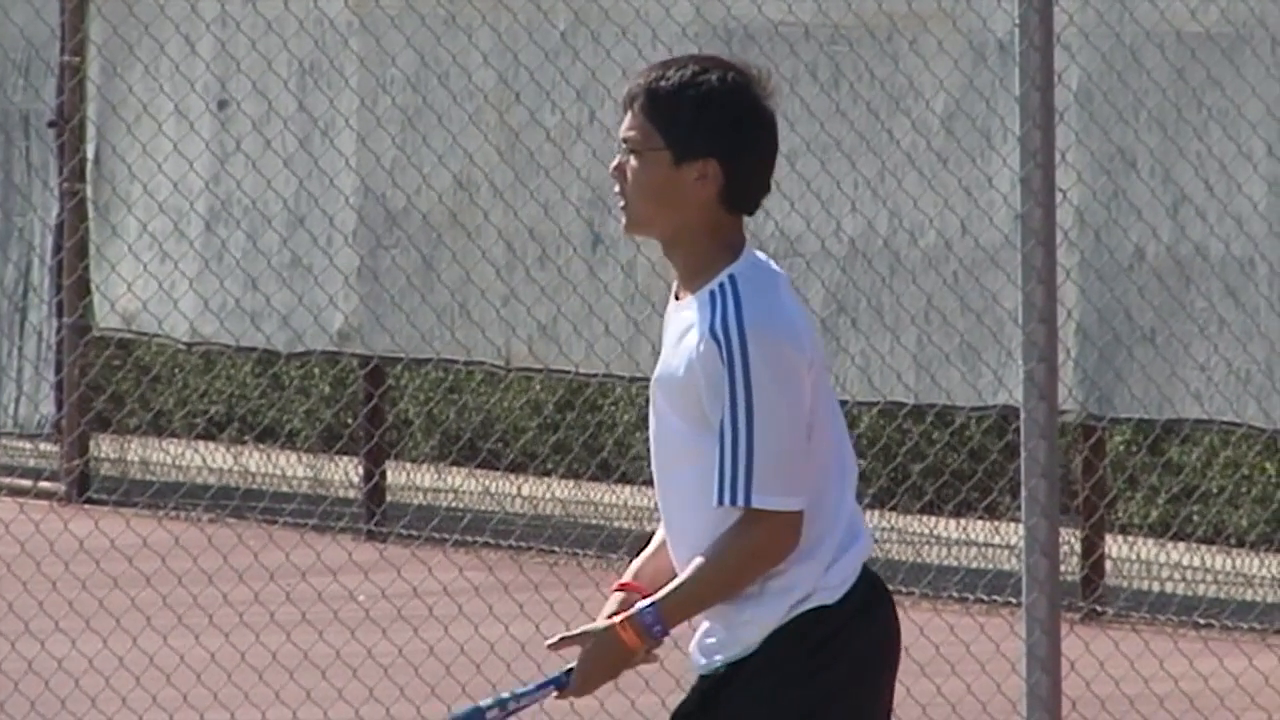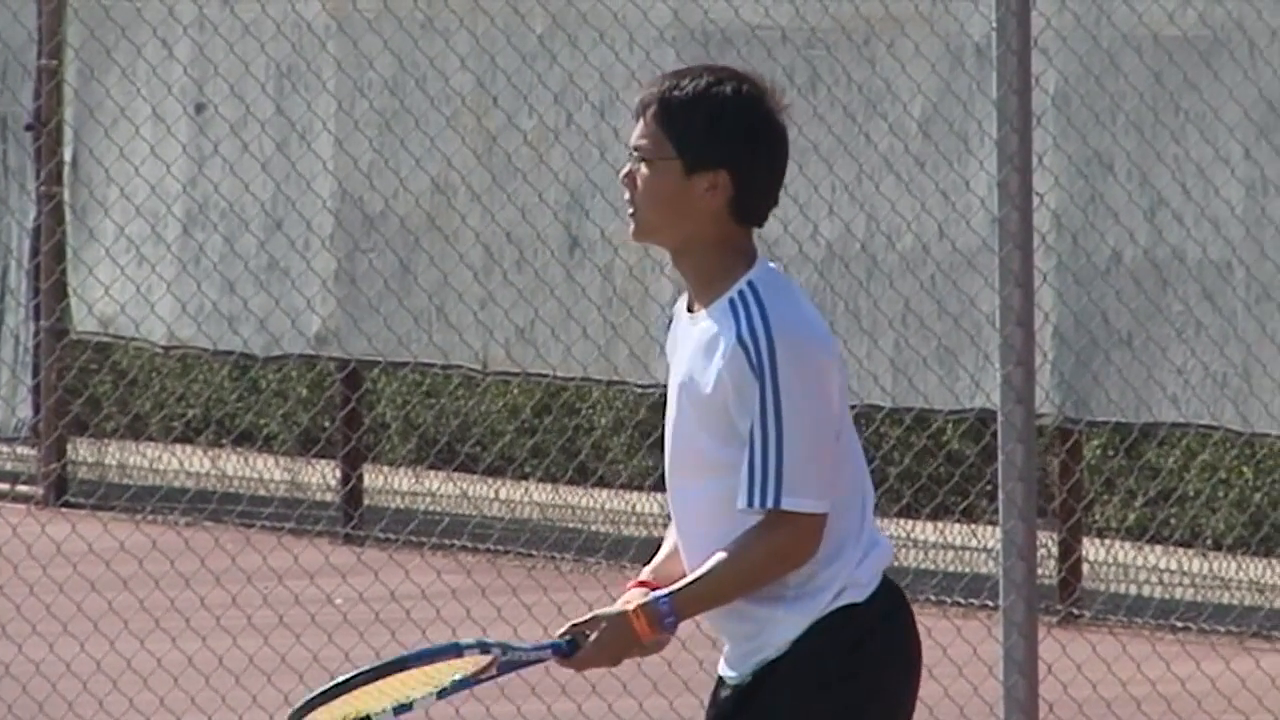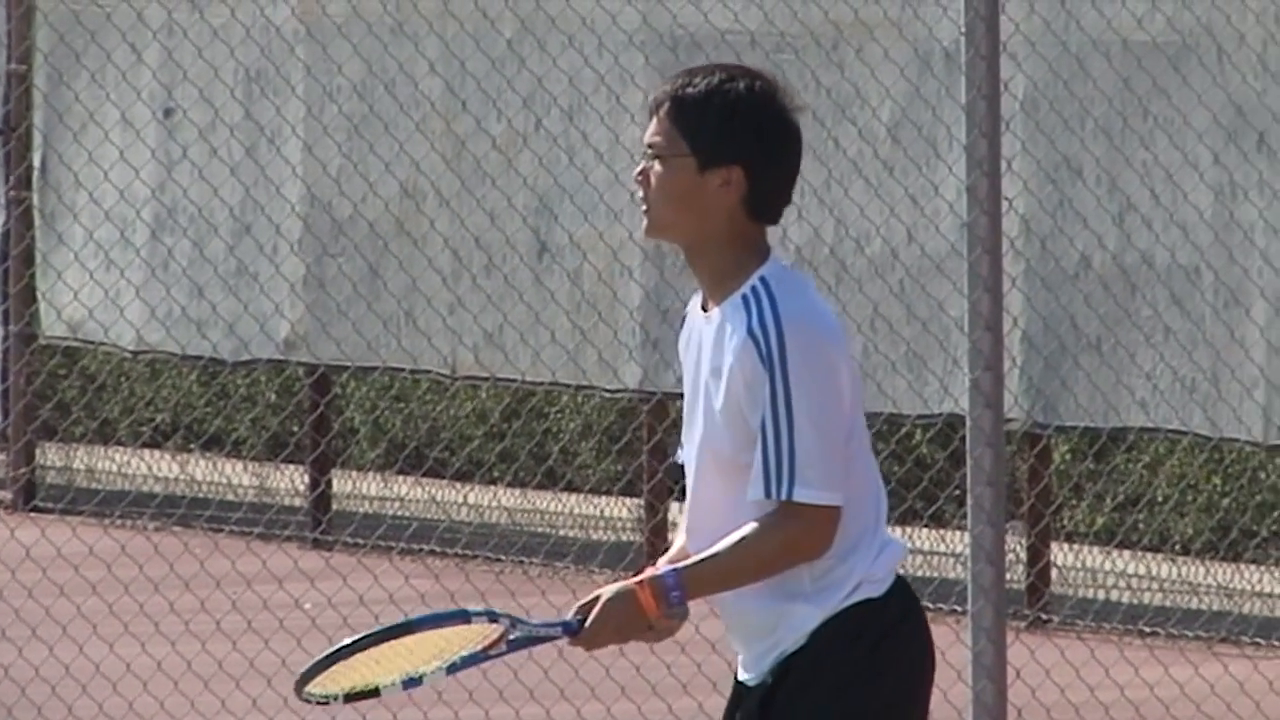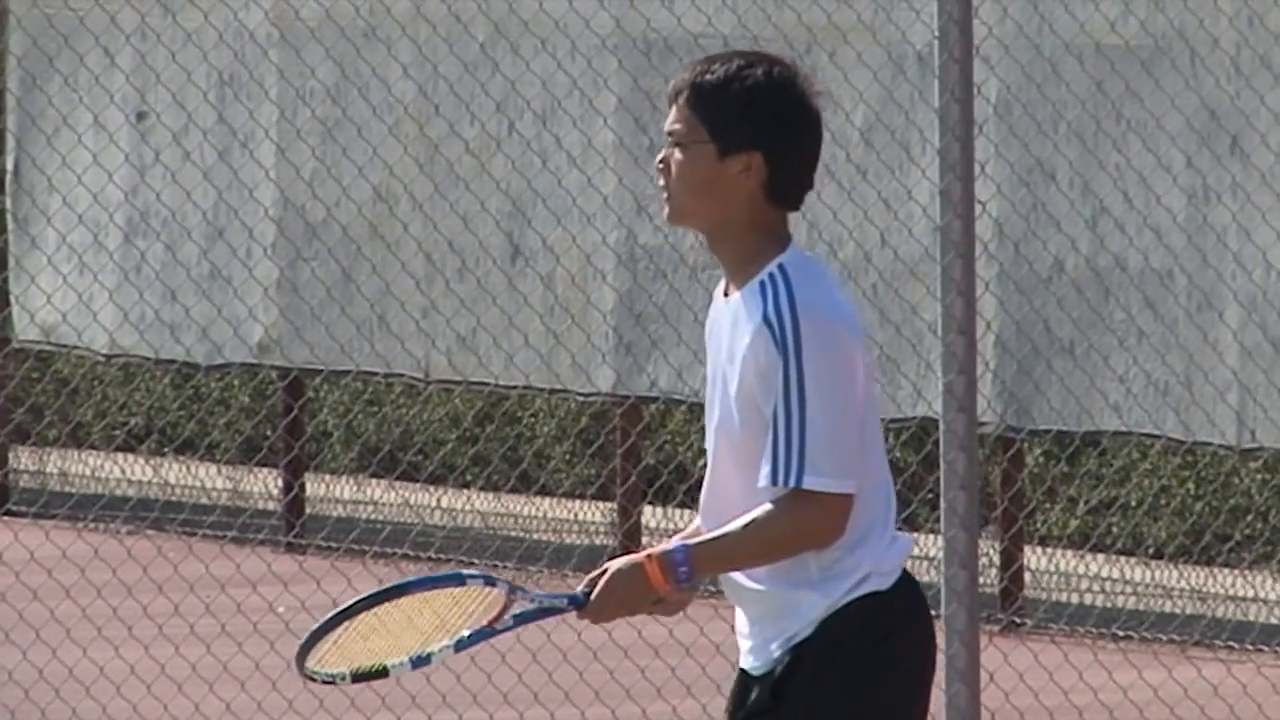
dt=0.4s
person 1, frame 1
left shoulder: (741, 325)
right shoulder: (699, 304)
left elbow: (769, 526)
left wrist: (640, 626)
right wrist: (638, 586)
left hip: (805, 645)
right hip: (804, 638)
person 1, frame 2
left shoulder: (767, 334)
right shoulder: (695, 318)
left elbow: (792, 530)
left wrist: (653, 612)
right wrist: (652, 588)
left hip: (832, 652)
right hip: (773, 652)
person 1, frame 3
left shoulder: (781, 329)
right shoulder: (706, 317)
left elbow: (804, 523)
left wrist: (658, 590)
right wrist: (669, 578)
left hip: (848, 652)
right hip: (784, 651)
person 1, frame 4
left shoulder: (796, 316)
right shoulder: (733, 304)
left elbow: (815, 511)
left wrist: (665, 568)
right wrist: (679, 556)
left hip: (849, 645)
right hip: (786, 639)
